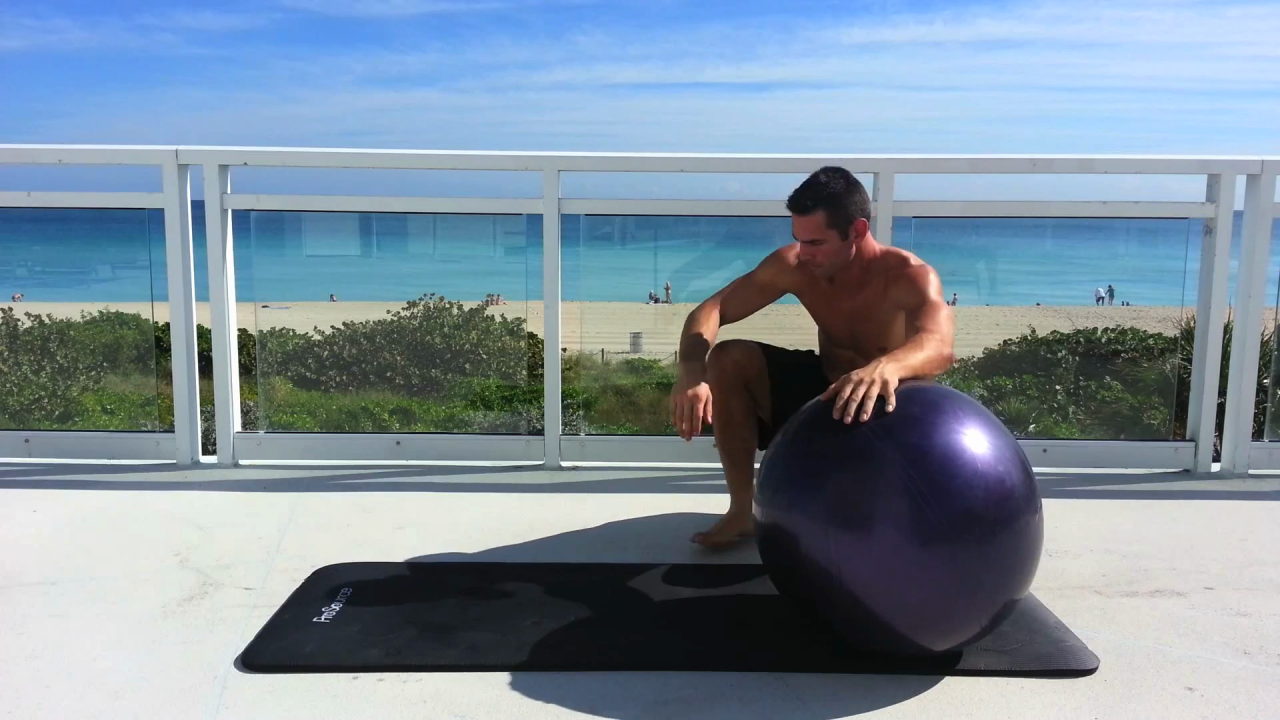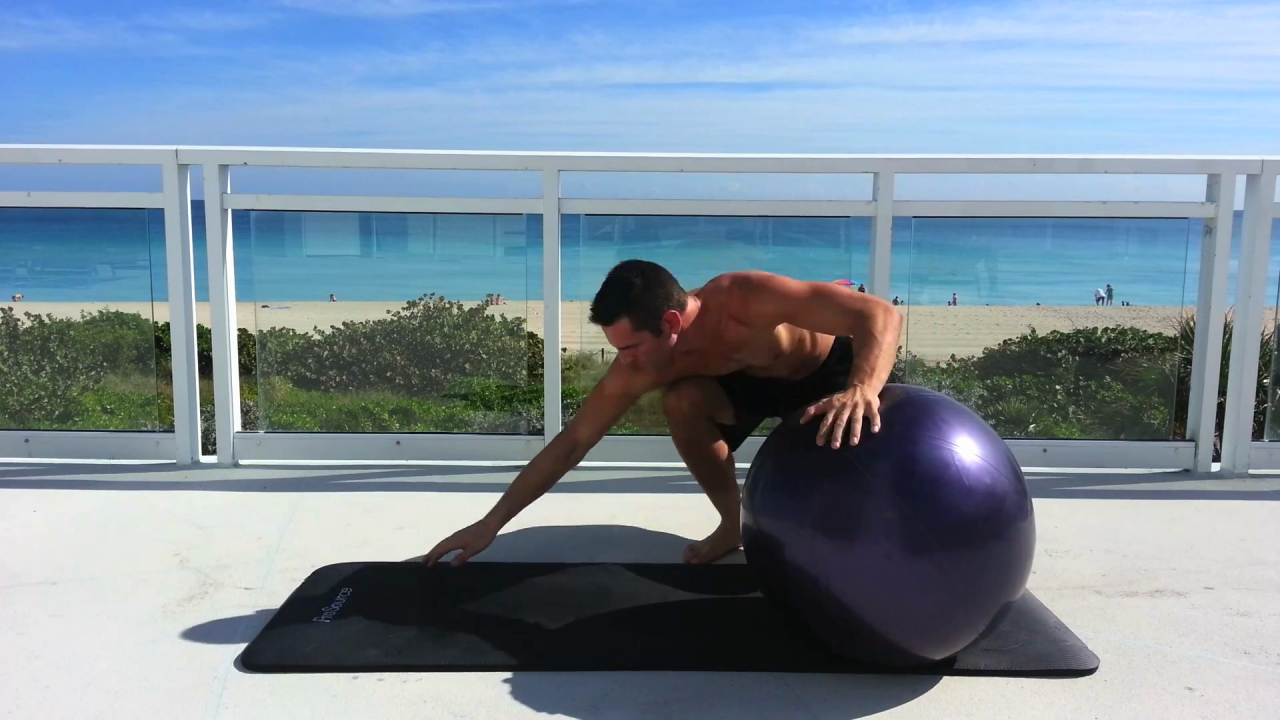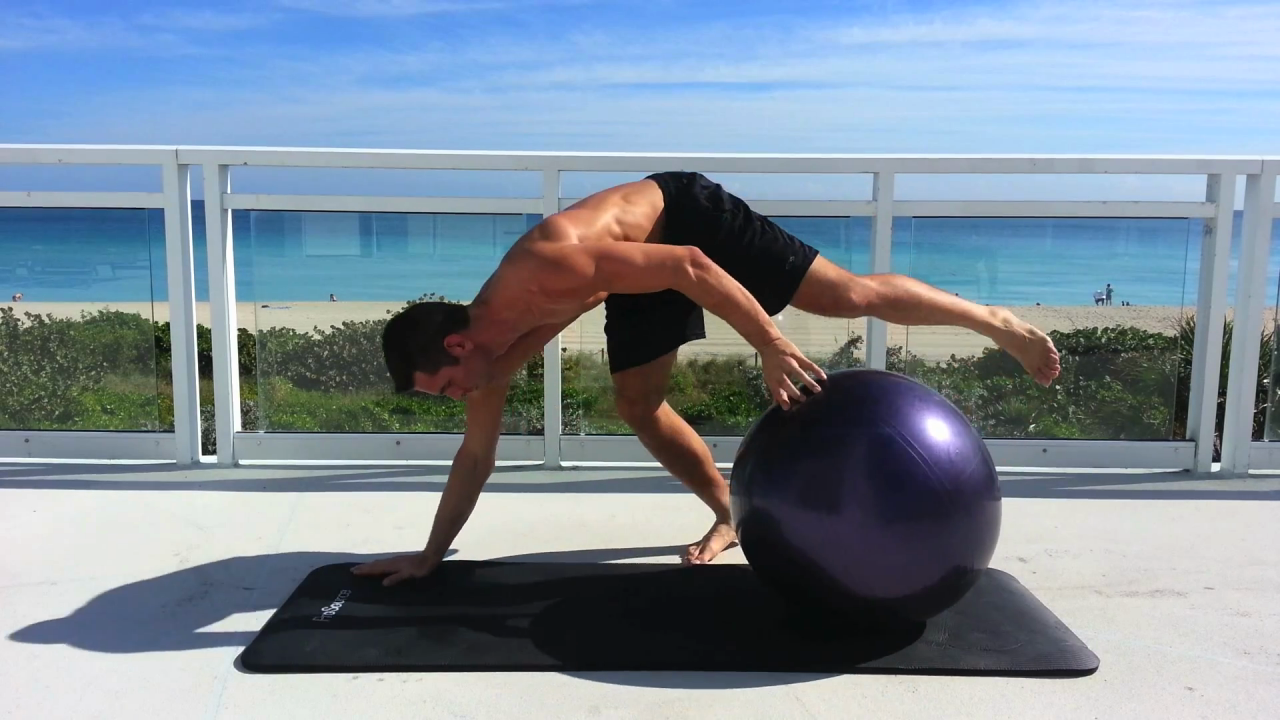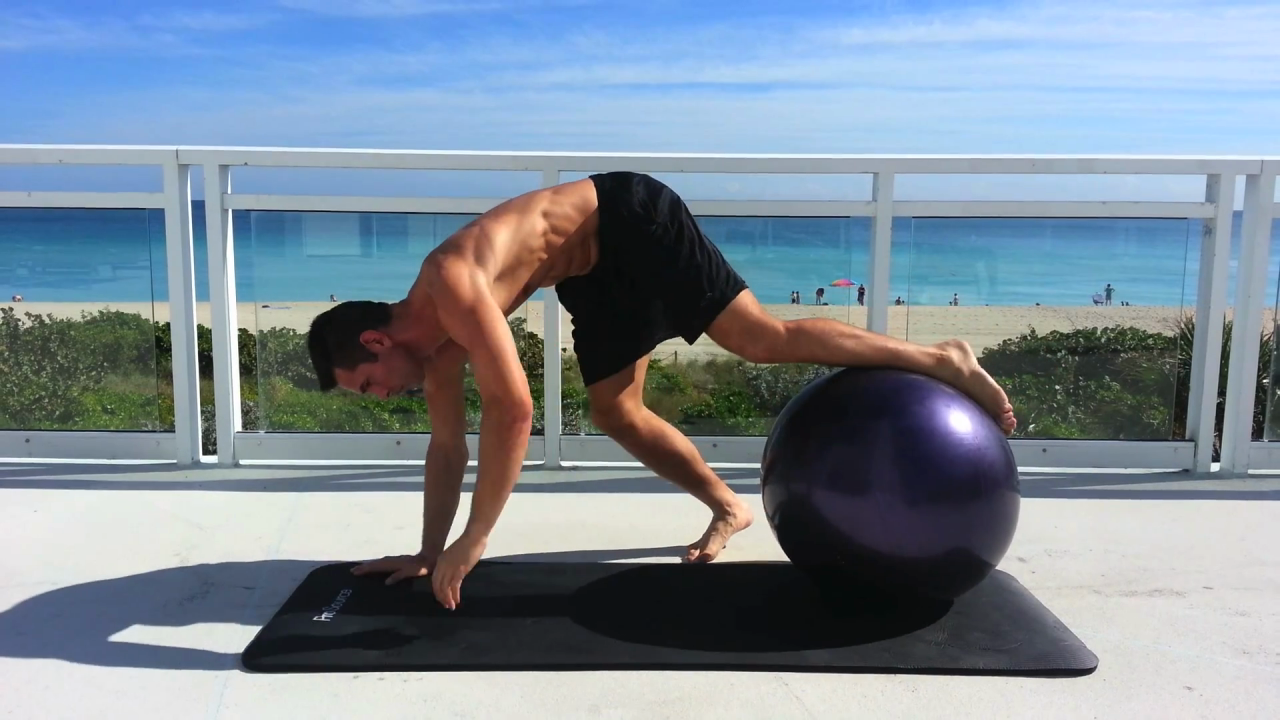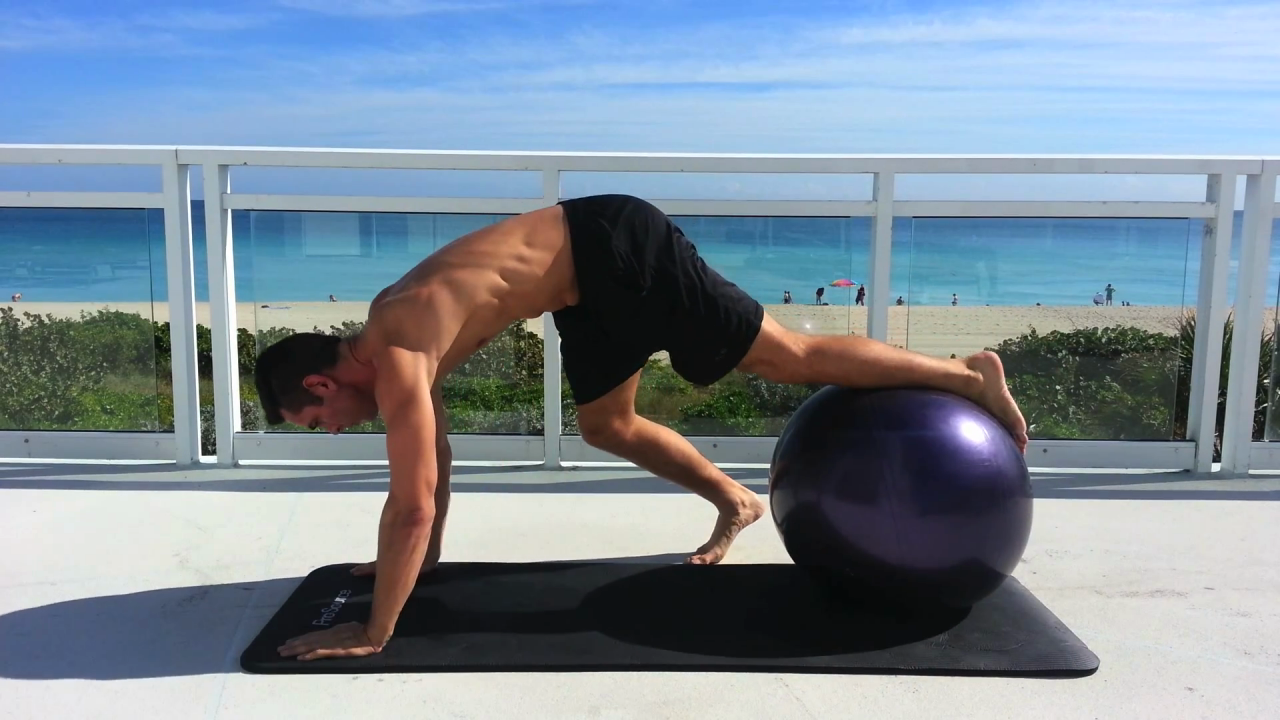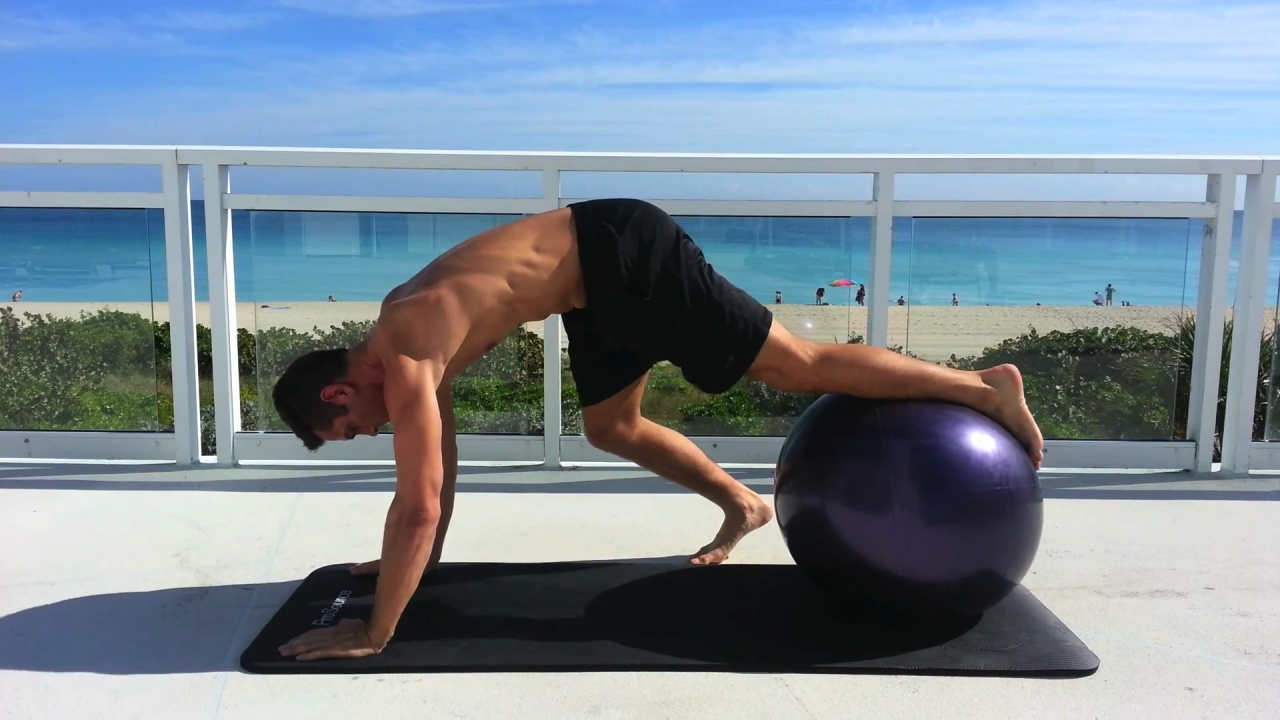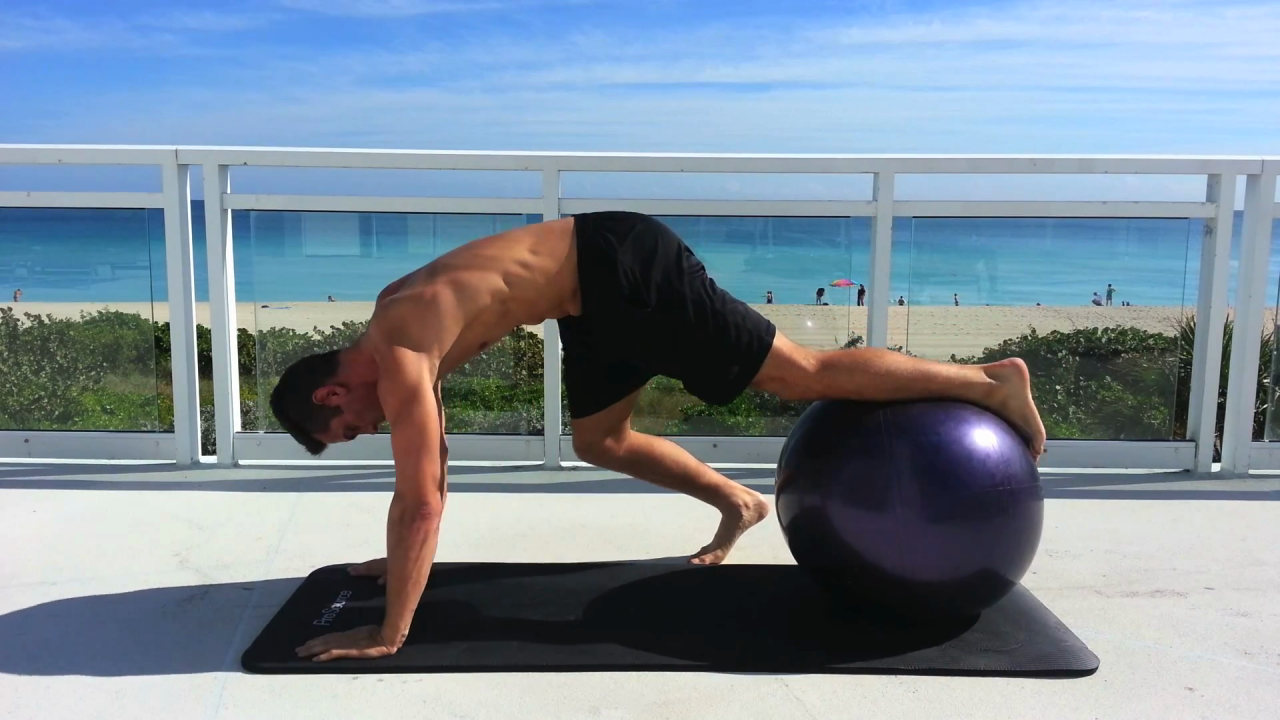
dt=0.7s
person 1, frame 1
left shoulder: (911, 277)
right shoulder: (792, 266)
left elbow: (939, 349)
right elbow: (710, 311)
left wrist: (883, 369)
right wrist: (690, 374)
left hip: (883, 411)
right knee: (729, 359)
right ankle: (743, 508)
person 1, frame 2
left shoulder: (749, 298)
right shoulder: (641, 361)
left elbow: (881, 315)
right elbow: (572, 440)
left wrist: (861, 391)
right wrist: (492, 523)
left hip: (825, 372)
right hip: (753, 379)
right knee: (684, 402)
right ankle: (735, 524)
person 1, frame 3
left shoulder: (540, 276)
right shoulder: (493, 345)
left elbow: (690, 267)
right elbow: (475, 456)
left wrist: (774, 347)
right wrist: (429, 555)
left hip: (686, 211)
right hip: (639, 263)
left knee: (847, 295)
right knee: (637, 406)
left ankle: (1001, 324)
right ankle: (729, 514)
person 1, frame 4
left shoulder: (451, 291)
right shoulder: (430, 330)
left elbow: (514, 408)
right elbow: (447, 442)
left wrist: (473, 540)
right wrist: (432, 549)
left hip: (631, 216)
right hip: (596, 264)
left knee: (760, 338)
right knee: (613, 413)
left ankle: (943, 362)
right ankle: (727, 507)
person 1, frame 5
left shoulder: (393, 360)
right shoulder: (388, 323)
left elbow: (411, 503)
right elbow: (434, 453)
left wrist: (374, 633)
right wrist: (425, 559)
left hip: (619, 253)
right hip: (592, 265)
left knee: (792, 358)
right knee: (609, 427)
left ankle: (968, 376)
right ankle: (734, 502)
person 1, frame 6
left shoulder: (404, 359)
right shoulder: (400, 329)
left elbow: (416, 502)
right elbow: (441, 454)
left wrist: (376, 630)
right wrist: (425, 558)
left hip: (624, 256)
right hip: (601, 275)
left knee: (798, 366)
right knee: (613, 429)
left ankle: (986, 389)
right ankle: (741, 504)
person 1, frame 7
left shoulder: (395, 358)
right shoulder: (393, 313)
left elbow: (419, 499)
right elbow: (434, 453)
left wrist: (390, 633)
right wrist: (415, 557)
left hip: (621, 268)
right hip: (598, 286)
left knee: (803, 374)
right knee: (599, 443)
left ankle: (990, 383)
right ankle: (736, 501)
